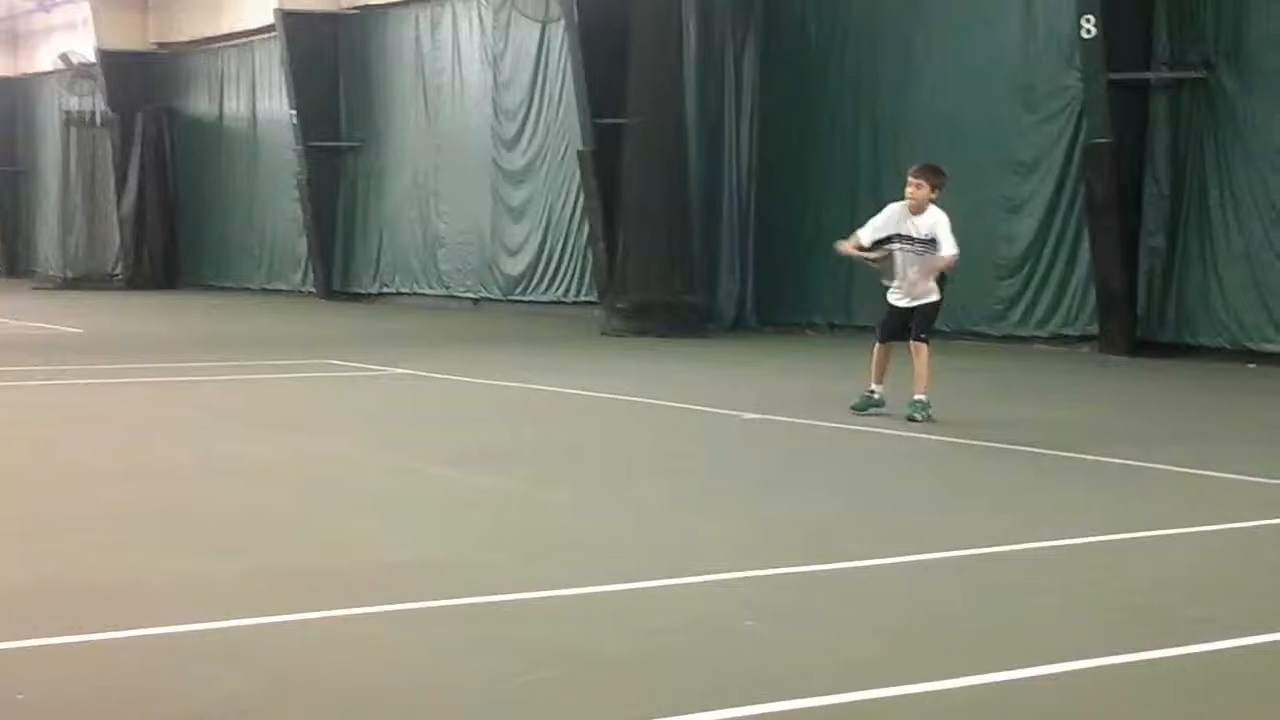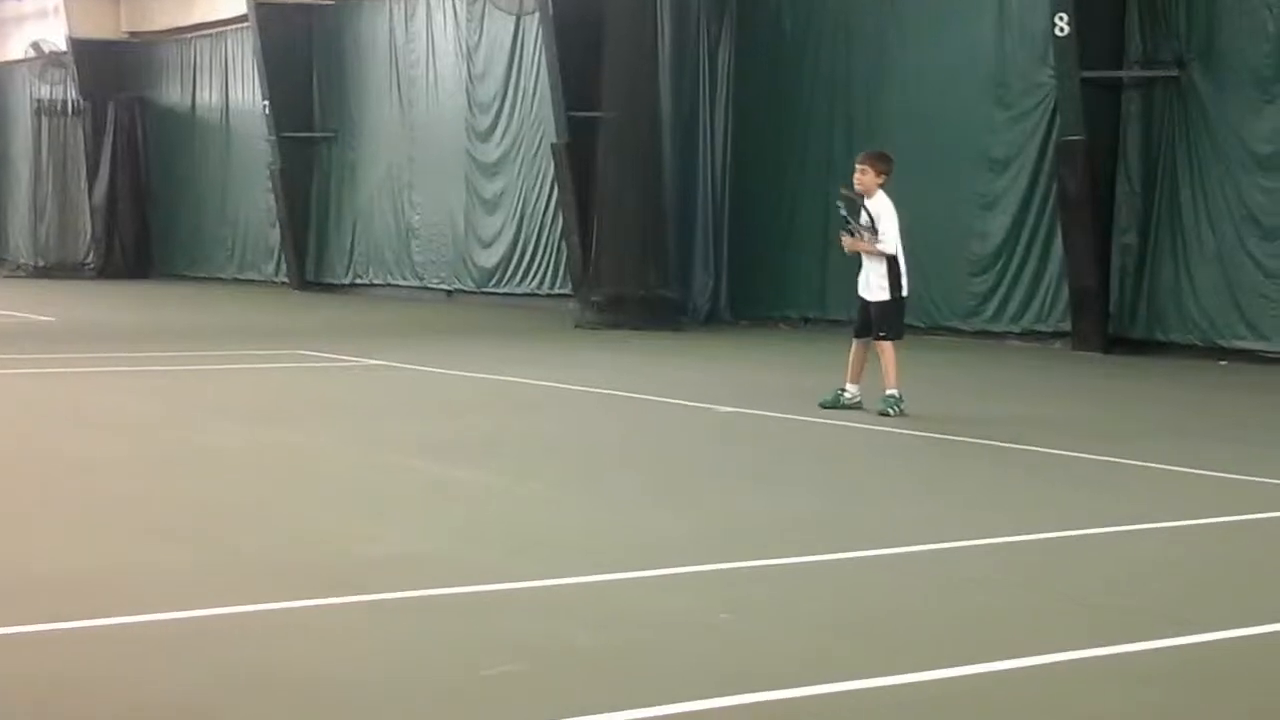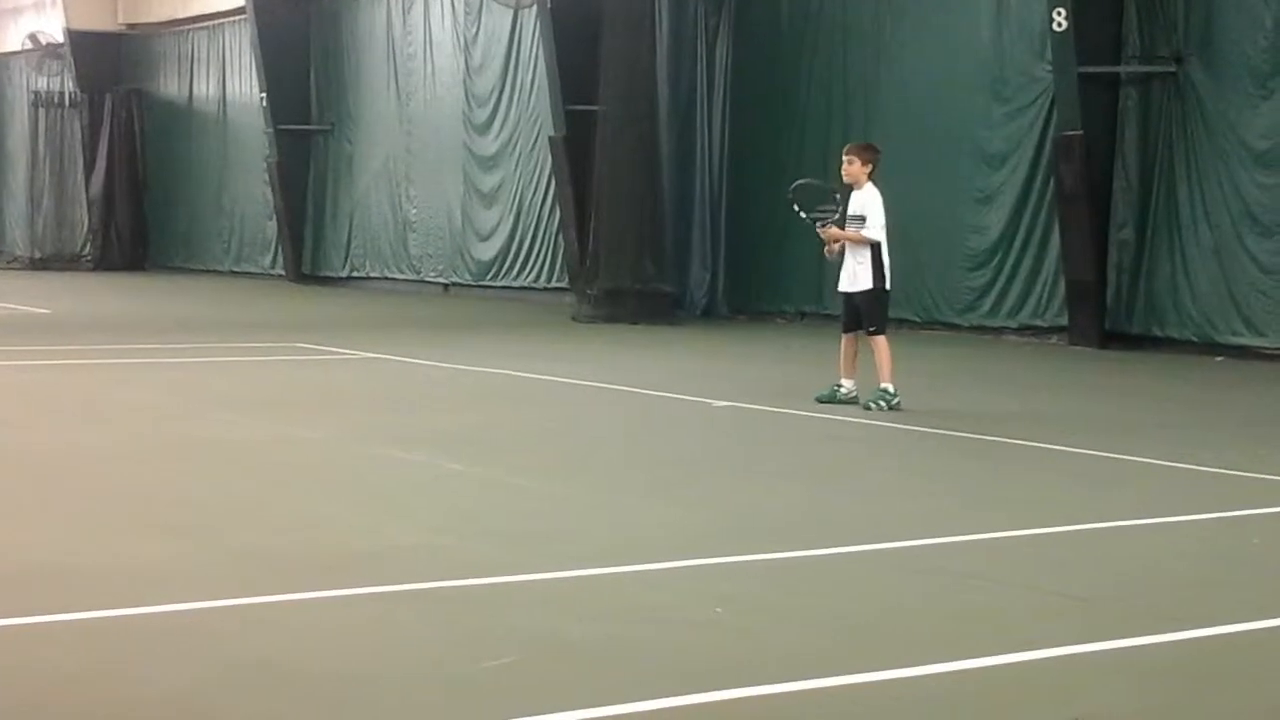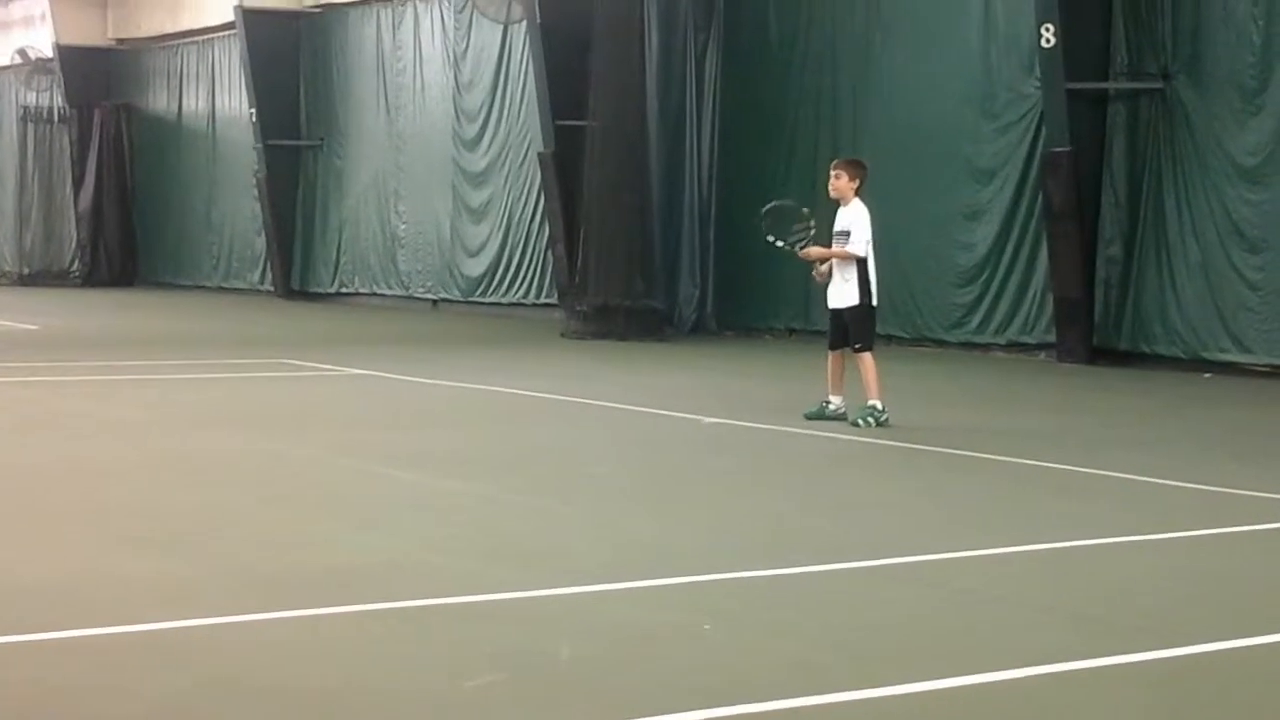
dt=0.4s
person 1, frame 1
left shoulder: (938, 220)
right shoulder: (895, 210)
left elbow: (949, 256)
right elbow: (866, 234)
left wrist: (921, 278)
right wrist: (850, 244)
left hip: (926, 293)
right hip: (898, 291)
left knee: (918, 343)
right knee: (884, 341)
left ankle: (920, 401)
right ankle: (874, 392)
person 1, frame 2
left shoulder: (883, 207)
right shoulder: (866, 203)
left elbow: (888, 248)
left wrist: (859, 247)
right wrist: (854, 243)
left hip: (887, 287)
right hip: (869, 285)
left knee: (883, 339)
right knee: (859, 337)
left ankle: (893, 396)
right ankle: (851, 392)
person 1, frame 3
left shoulder: (871, 196)
right shoulder: (854, 195)
left elbow: (872, 235)
left wrist: (840, 235)
right wrist: (838, 246)
left hip: (871, 279)
right hip: (851, 277)
left knee: (875, 333)
right knee: (848, 332)
left ankle: (888, 391)
right ankle: (846, 387)
person 1, frame 4
left shoulder: (858, 212)
right shoulder: (841, 212)
left elbow: (857, 251)
left wrist: (822, 253)
right wrist: (826, 267)
left hip: (859, 295)
right hip: (839, 294)
left knee: (862, 350)
right knee: (835, 349)
left ankle: (875, 407)
right ankle: (835, 403)
